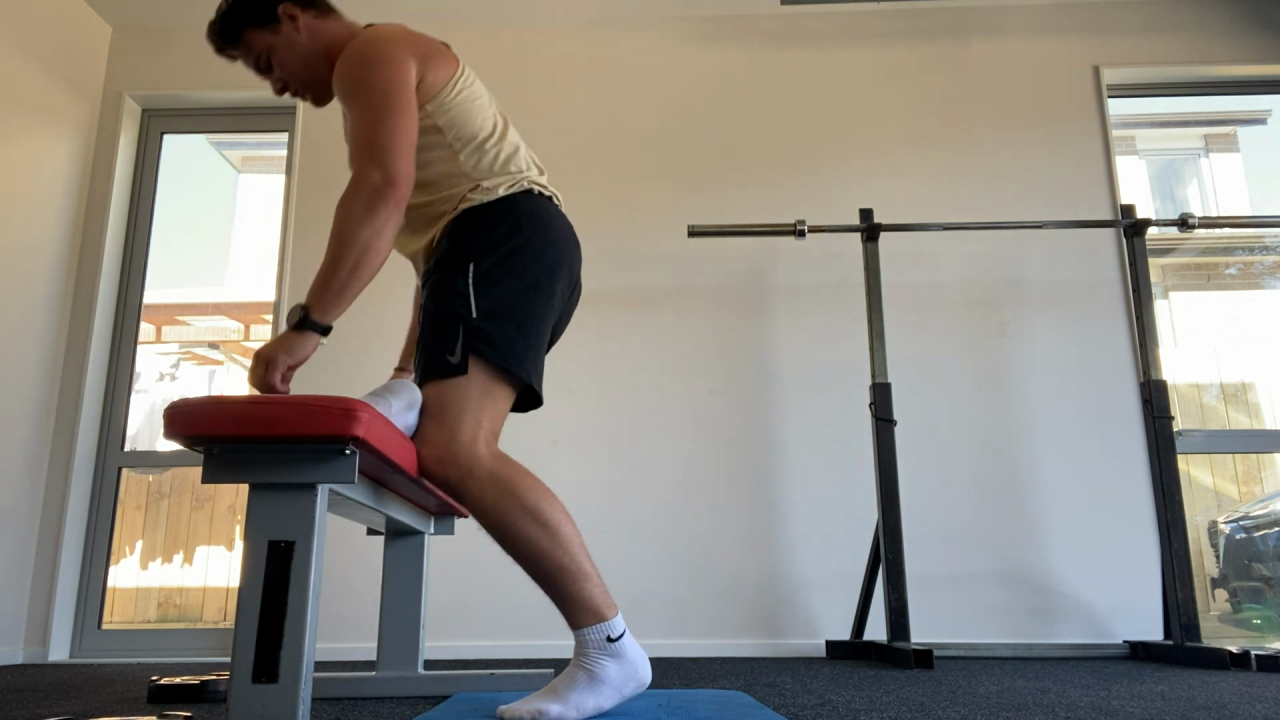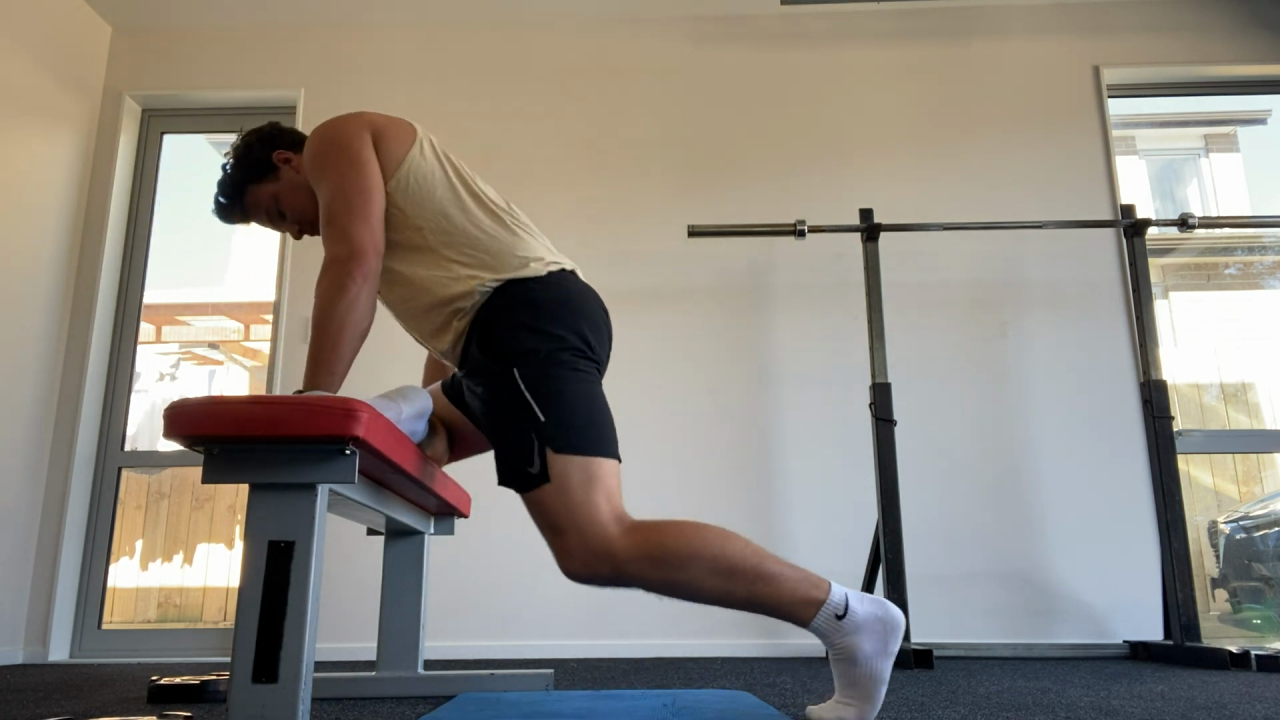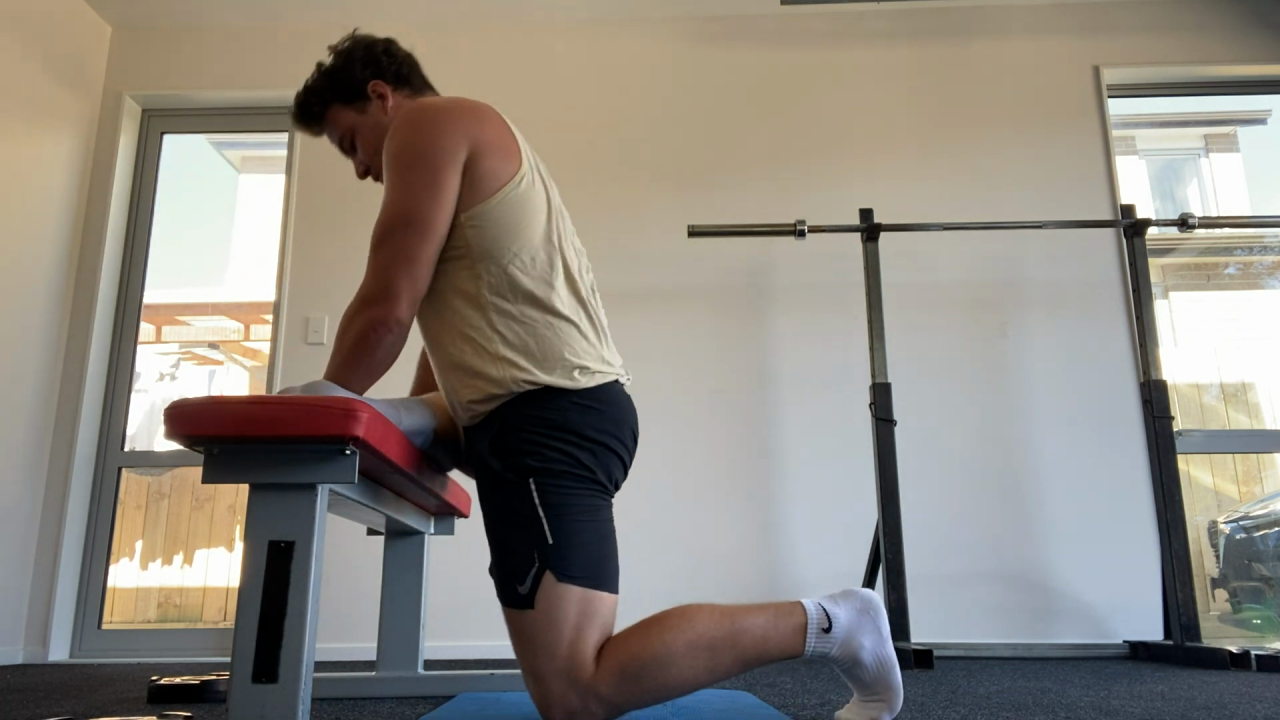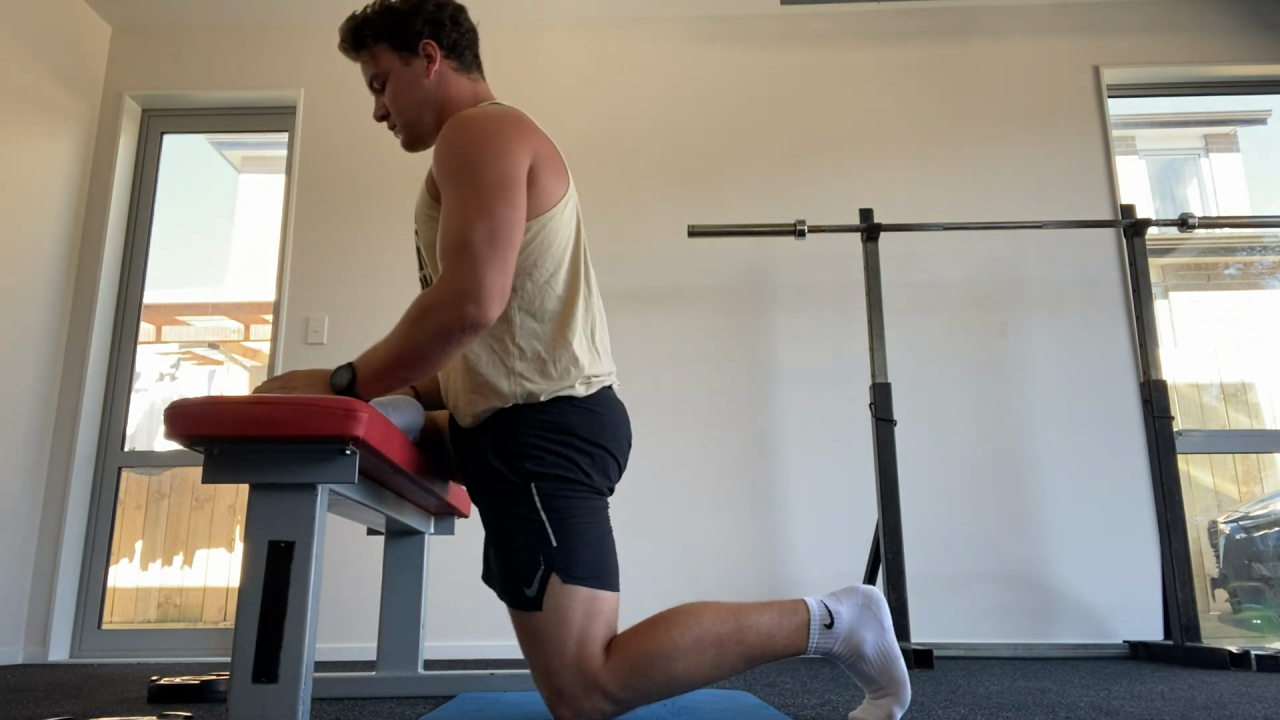
dt=1s
person 1, frame 1
right shoulder: (373, 84)
left elbow: (384, 186)
right elbow: (419, 239)
left wrist: (304, 327)
right wrist: (412, 368)
left hip: (503, 236)
right hip: (519, 248)
left knee: (454, 453)
left ankle: (610, 650)
person 1, frame 2
left shoulder: (335, 141)
right shoulder: (380, 176)
left elbow: (353, 267)
right elbow: (449, 316)
left wrist: (314, 405)
left hip: (527, 318)
right hip: (516, 327)
left knee: (594, 547)
right knee: (418, 437)
left ankle: (847, 616)
person 1, frame 3
left shoulder: (430, 125)
right shoulder: (476, 145)
left elbow: (389, 304)
left wrist: (325, 402)
right wrist: (380, 421)
left hip: (549, 421)
right hip: (553, 411)
left ankle: (825, 622)
person 1, frame 4
left shoulder: (478, 132)
right shoulder: (497, 146)
left elbow: (471, 304)
left wrist: (345, 385)
right wrist: (399, 393)
left hip: (543, 428)
right hip: (545, 421)
left ankle: (829, 621)
